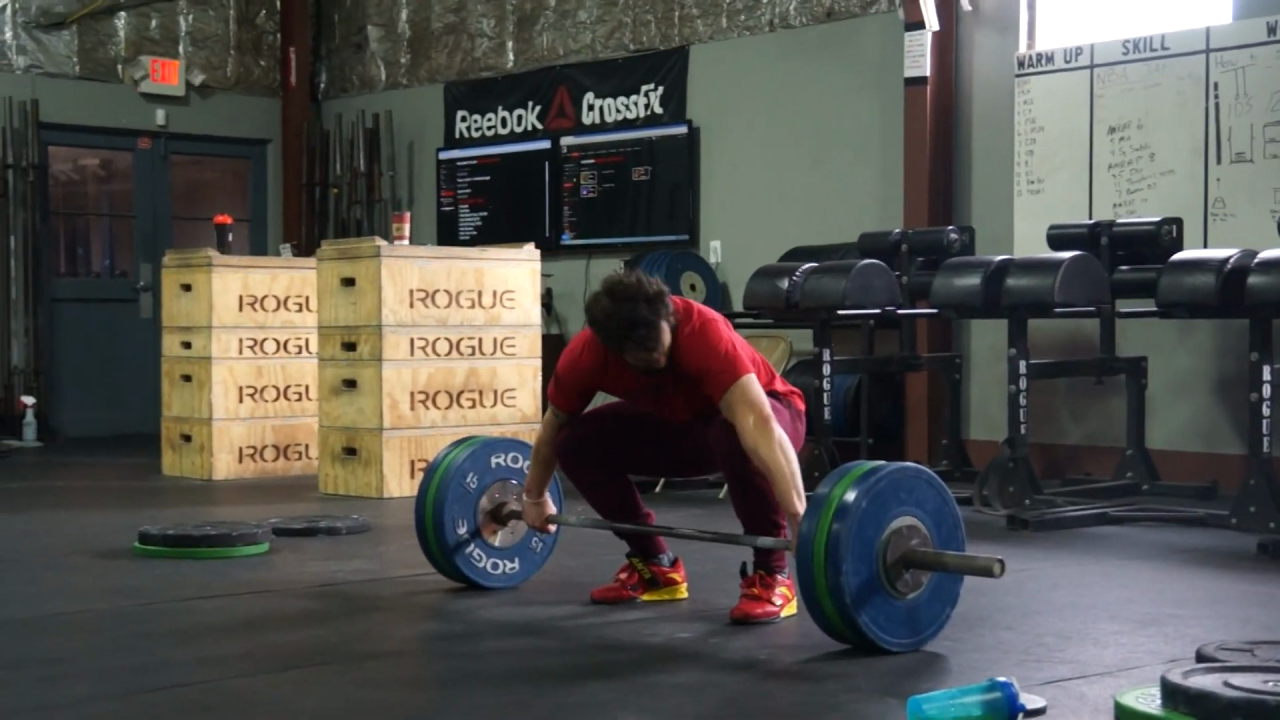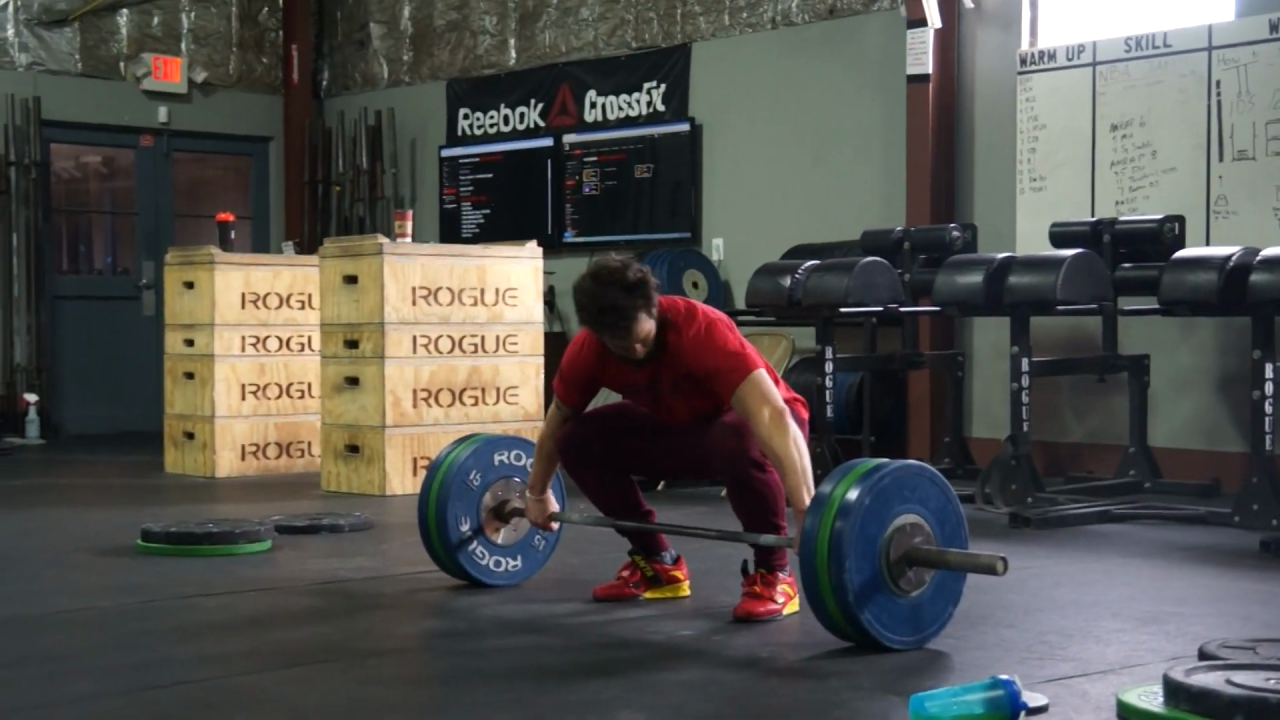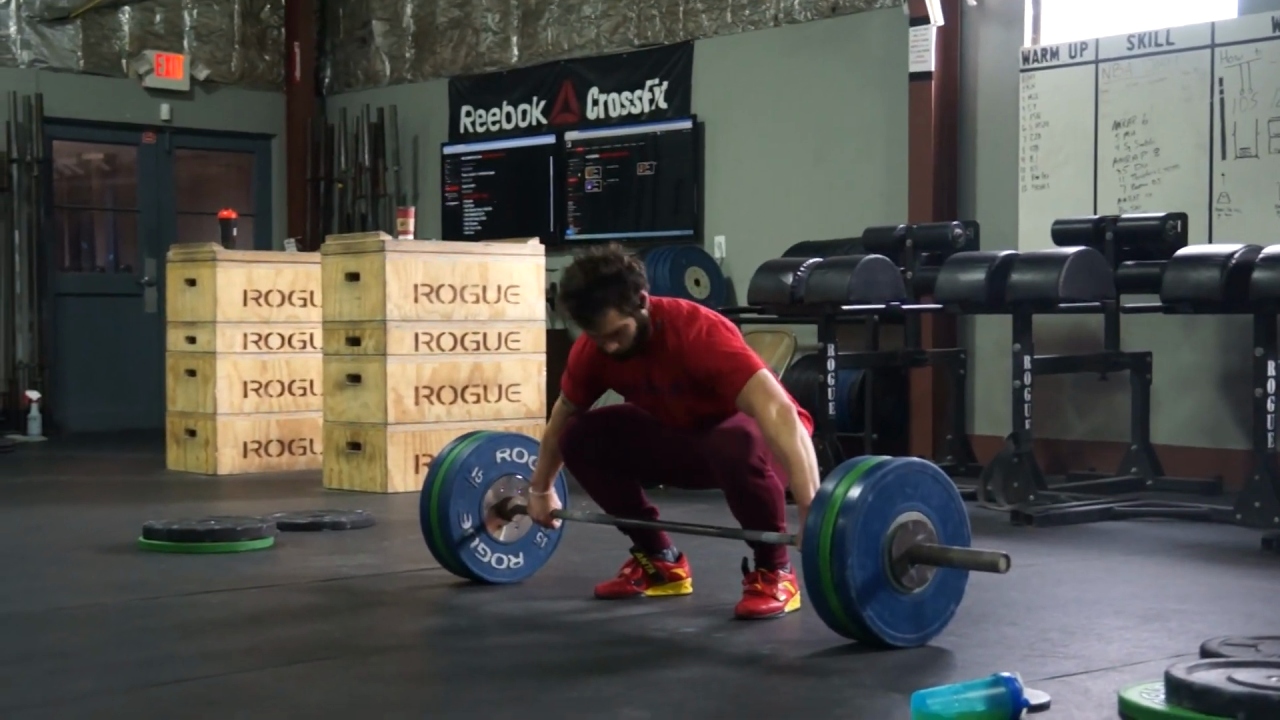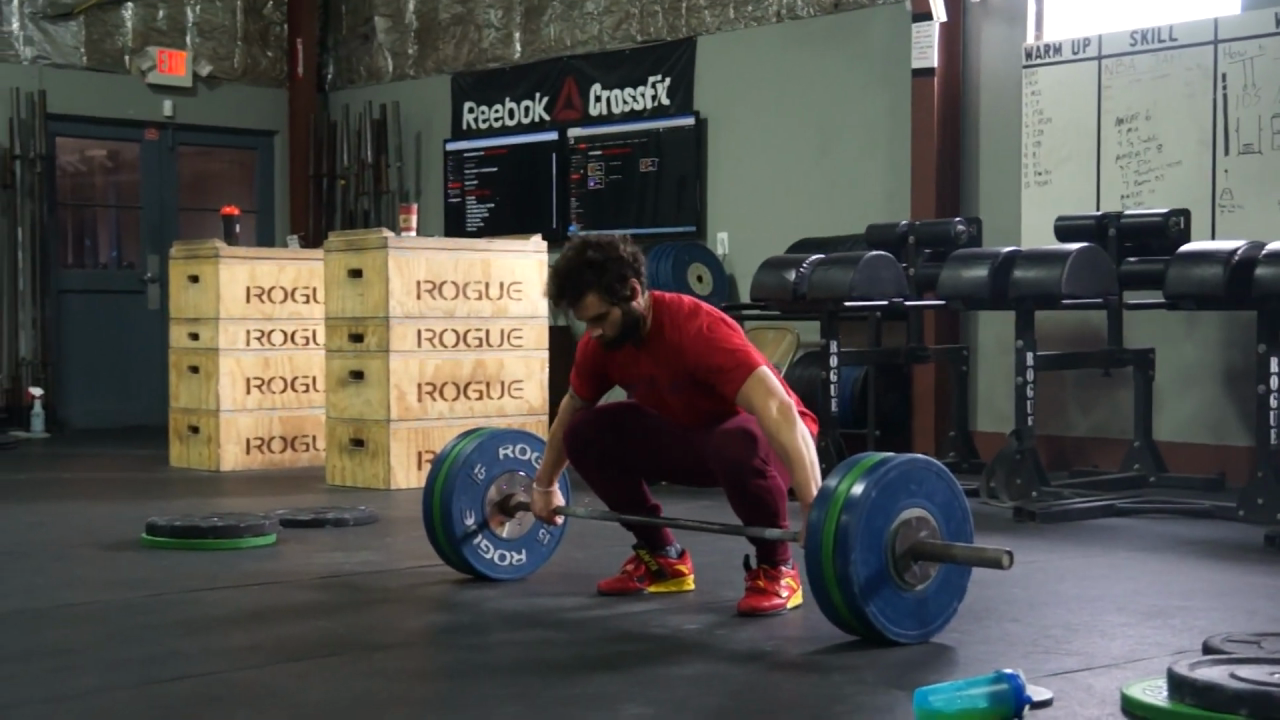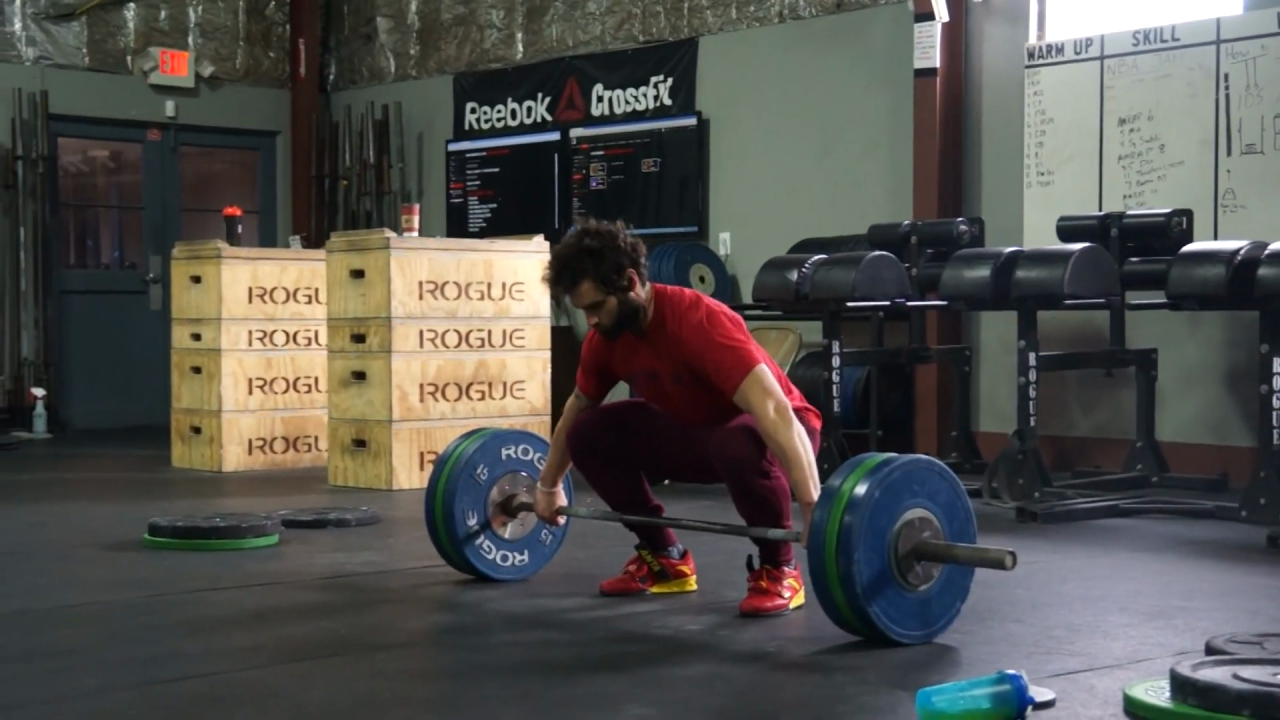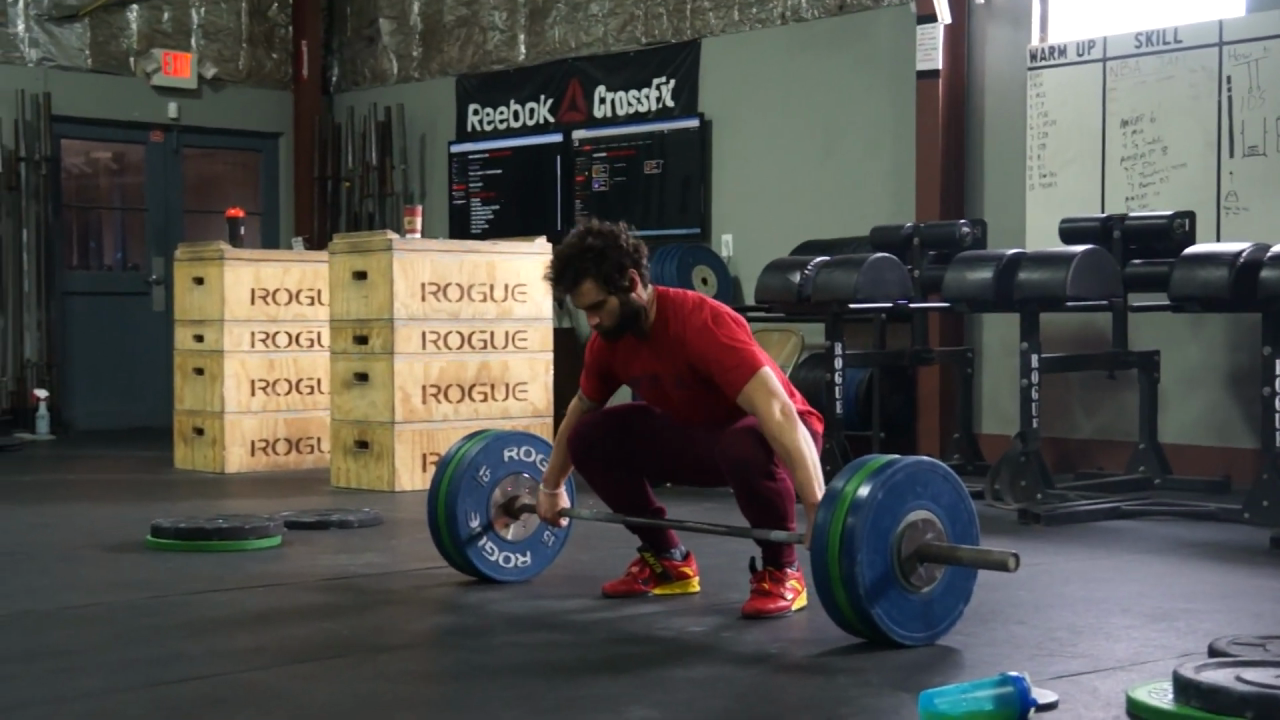
dt=0.1s
person 1, frame 1
left shoulder: (700, 330)
right shoulder: (585, 353)
left elbow: (757, 425)
right elbow: (555, 424)
left wrist: (800, 519)
right wrist: (535, 498)
left hip: (766, 409)
right hip: (679, 424)
left knee: (739, 441)
right knee: (575, 442)
left ankle: (772, 576)
right ankle: (654, 563)
person 1, frame 2
left shoulder: (700, 330)
right shoulder: (588, 351)
left elbow: (773, 416)
right elbow: (559, 417)
left wrist: (808, 514)
right wrist: (537, 494)
left hip: (757, 424)
left knee: (738, 444)
right knee: (578, 441)
left ankle: (773, 575)
right ankle: (658, 563)
person 1, frame 3
left shoulder: (701, 332)
right shoulder: (593, 349)
left elbow: (778, 412)
right elbow: (565, 413)
left wrist: (812, 511)
right wrist: (541, 490)
left hip: (743, 429)
right hip: (686, 435)
left knee: (736, 449)
right knee: (580, 438)
left ankle: (774, 572)
right ankle: (659, 560)
person 1, frame 4
left shoulder: (698, 329)
right shoulder: (600, 343)
left elbow: (779, 411)
right elbow: (572, 407)
left wrist: (815, 506)
right wrist: (544, 485)
left hip: (775, 435)
right hip: (691, 434)
left knee: (736, 449)
right knee: (584, 434)
left ankle: (776, 568)
right ankle: (662, 557)
person 1, frame 5
left shoulder: (700, 322)
right shoulder: (605, 337)
left elbow: (773, 410)
right elbow: (579, 406)
left wrist: (813, 508)
right wrist: (549, 485)
left hip: (769, 432)
right hip: (696, 432)
left knee: (739, 446)
right knee: (587, 434)
left ankle: (779, 569)
right ankle: (665, 557)
person 1, frame 6
left shoulder: (702, 324)
right shoulder: (607, 340)
left elbow: (777, 412)
right elbow: (582, 409)
left wrist: (819, 511)
right wrist: (551, 487)
left hip: (771, 437)
right hip: (696, 435)
left knee: (746, 449)
right knee: (589, 438)
left ankle: (781, 571)
right ankle: (667, 559)
